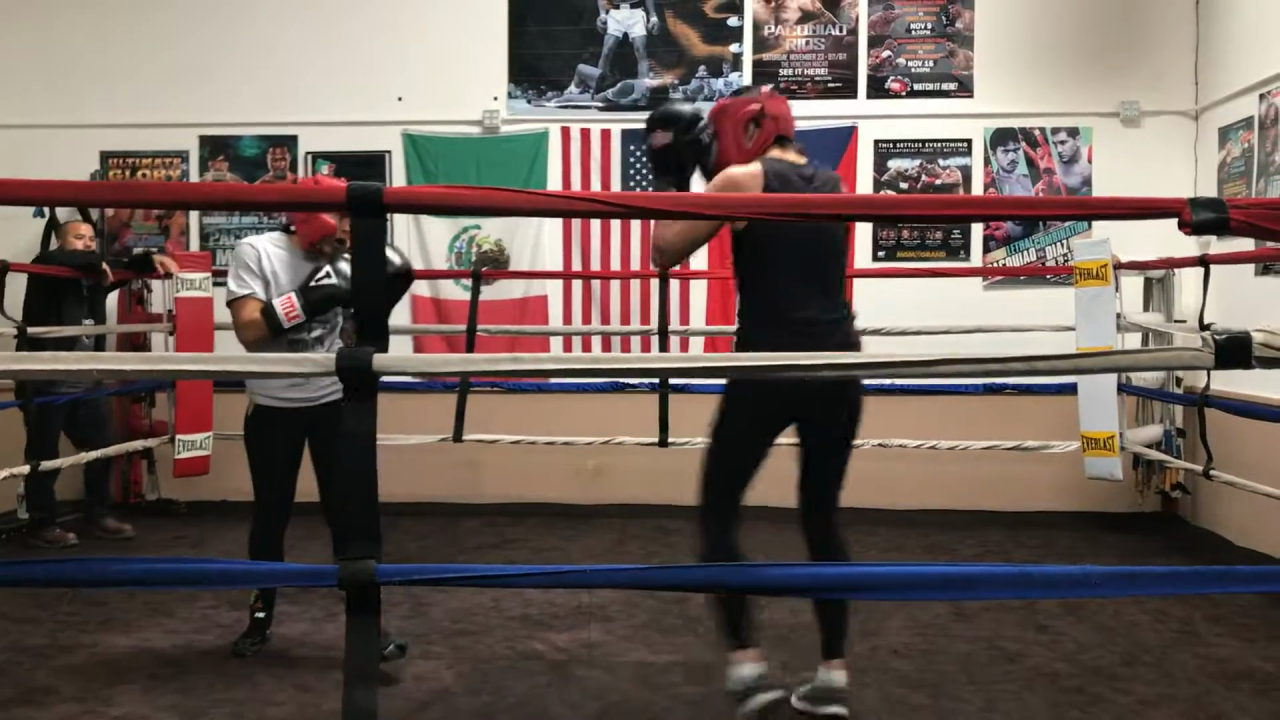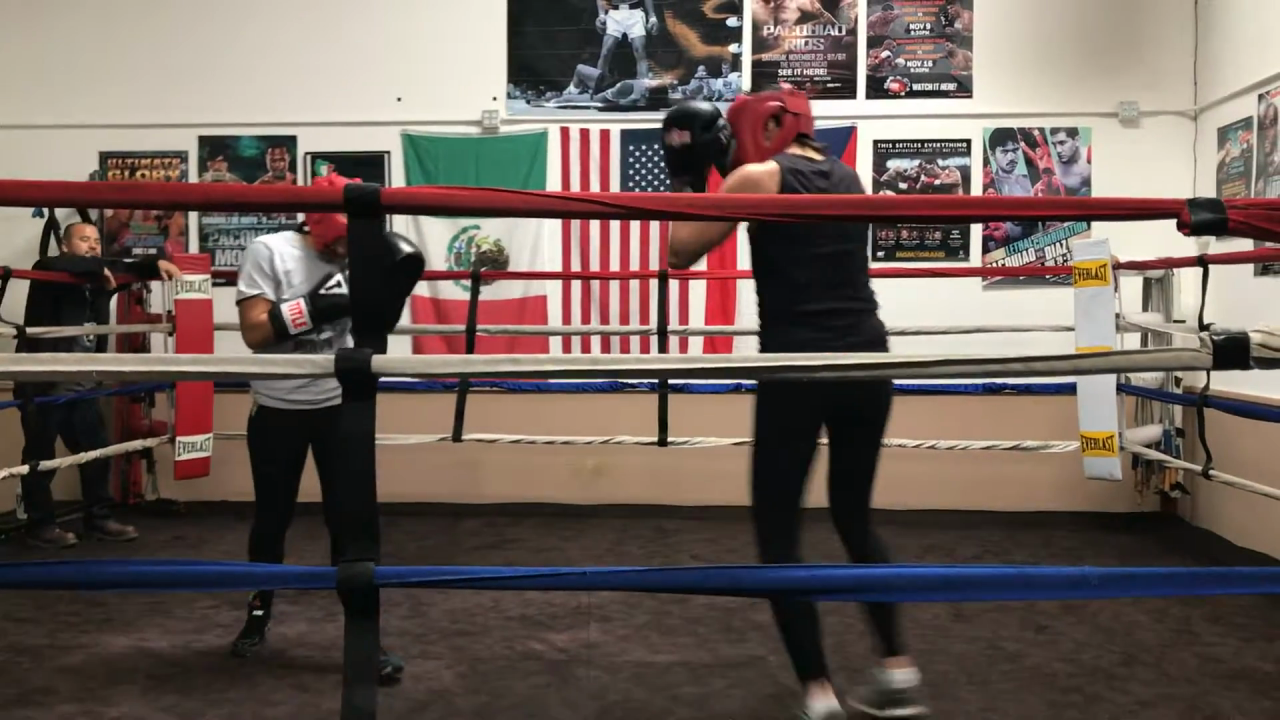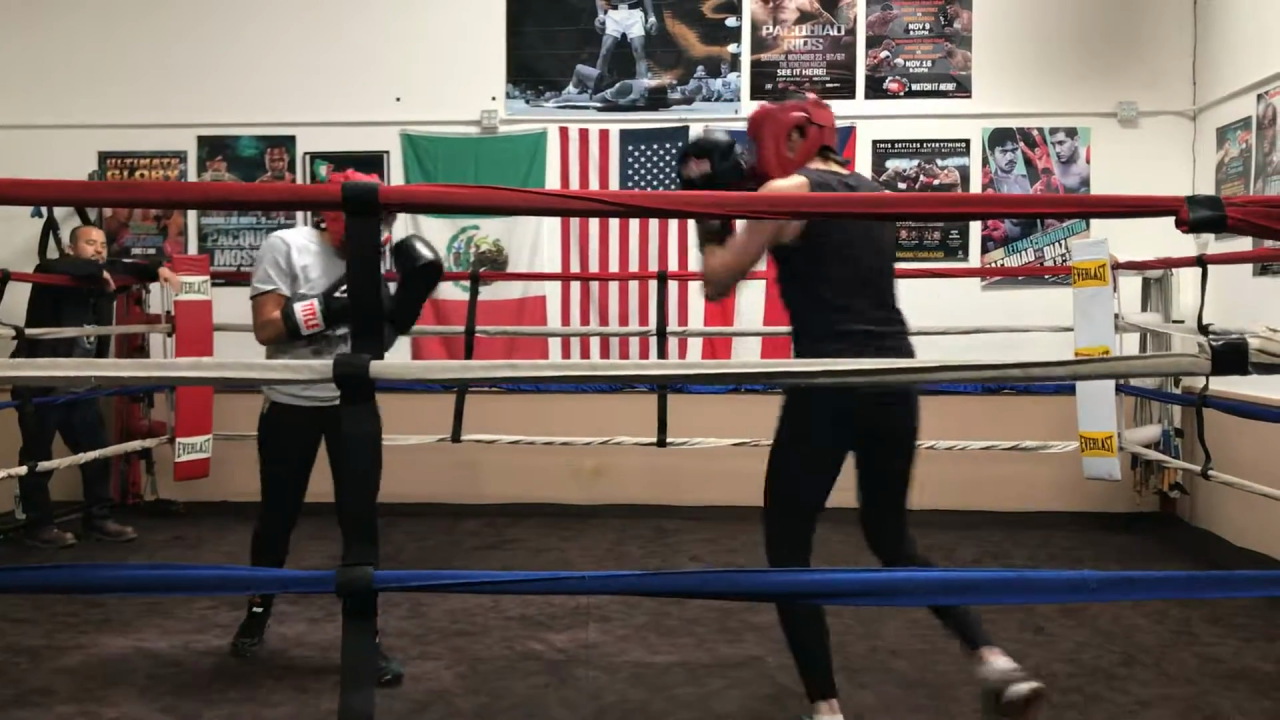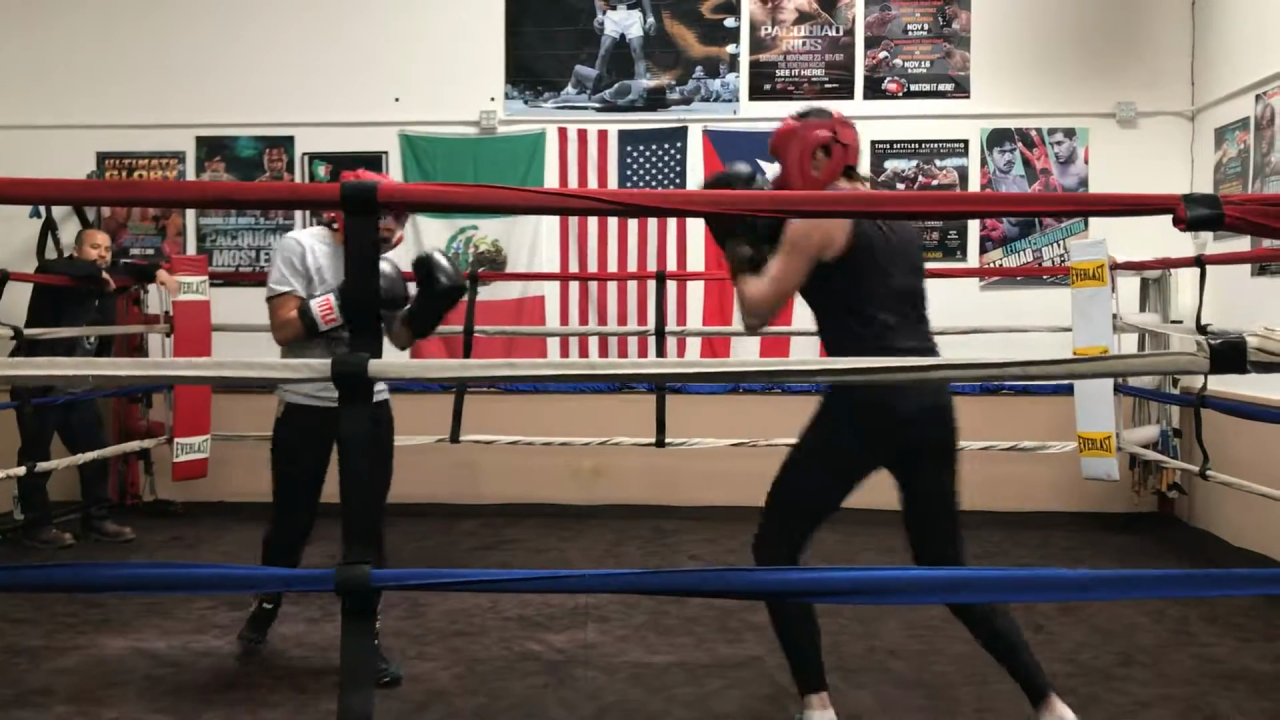
dt=0.1s
person 1, frame 1
left shoulder: (742, 180)
right shoulder: (833, 184)
left elbow: (660, 252)
left wrist: (665, 178)
left hip: (770, 370)
right hip: (840, 366)
left knee: (716, 515)
right knee: (821, 520)
left ankle: (747, 667)
person 1, frame 2
left shoulder: (757, 176)
right shoulder: (850, 180)
left elbow: (679, 253)
left wrist: (687, 179)
right hip: (866, 363)
left knee: (777, 533)
right knee: (855, 518)
person 1, frame 3
left shoulder: (785, 194)
right shoulder: (875, 197)
left elbow: (717, 284)
left wrist: (710, 211)
left hip: (829, 388)
right hip: (894, 382)
left knee: (786, 553)
right knee: (890, 539)
right ankle: (996, 666)
person 1, frame 4
left shoulder: (818, 214)
right shoulder: (895, 213)
left elbow: (758, 313)
left wrist: (737, 243)
right wrist: (775, 232)
left hip: (864, 401)
right hip: (927, 400)
left knee: (774, 549)
right knee: (943, 566)
person 2, frame 1
left shoulder: (341, 264)
right shoulder: (256, 252)
right elbow: (249, 332)
left wrist: (389, 291)
right wrist: (308, 299)
left hip: (335, 403)
right hip: (272, 407)
left knee: (353, 512)
right knee: (270, 514)
right ankle: (261, 615)
person 2, frame 2
right shoulder: (270, 251)
right elbow: (255, 333)
right wrist: (317, 307)
left hip: (339, 406)
right hip: (277, 408)
left knee: (350, 519)
right knee: (272, 518)
right ankle: (259, 613)
person 2, frame 3
right shoulder: (286, 246)
left elbow: (384, 333)
right elbow: (267, 328)
left wrist: (414, 290)
right wrist: (332, 306)
right hip: (290, 405)
left knee: (359, 522)
right knee: (277, 515)
right ankle: (258, 610)
person 2, frame 4
left shoulder: (382, 265)
right shoulder: (300, 247)
left elbow: (402, 337)
right elbow: (284, 329)
left wrist: (433, 300)
right wrist: (347, 301)
left hip: (368, 407)
right hip: (304, 407)
left knee: (365, 525)
right knee: (292, 520)
right ankle: (267, 603)
person 3, frame 1
left shoulder: (96, 274)
right shoulder: (46, 269)
left elbow: (125, 266)
right elbow: (51, 259)
left wrist: (153, 259)
right wrist: (93, 261)
left hip: (84, 383)
right hip: (44, 382)
left knee: (101, 448)
right knee: (43, 456)
left ankle: (99, 515)
right ankle: (42, 525)
person 3, frame 2
left shoulder: (99, 277)
right shoulder: (48, 274)
left elbow: (128, 270)
right elbow: (53, 265)
left wrist: (157, 263)
right wrist: (96, 267)
left hip: (82, 385)
right hip: (43, 384)
left knee: (97, 451)
right knee: (41, 456)
left ankle: (99, 518)
right ankle: (40, 525)
person 3, frame 3
left shoulder: (105, 278)
right shoulder: (53, 275)
left elbow: (131, 270)
right elbow: (50, 268)
left wrist: (159, 269)
right wrist: (95, 271)
left hip: (80, 387)
right hip: (39, 385)
left knee: (97, 452)
right knee: (37, 457)
left ankle: (98, 518)
right ankle: (39, 526)
person 3, frame 4
left shoulder: (106, 279)
right shoulder: (54, 275)
left elbow: (130, 271)
right elbow: (50, 267)
left wrist: (157, 271)
right wrist: (94, 272)
left hip: (79, 387)
right hip: (38, 385)
left knee: (95, 452)
right knee: (36, 457)
left ankle: (97, 518)
right ankle: (37, 526)
